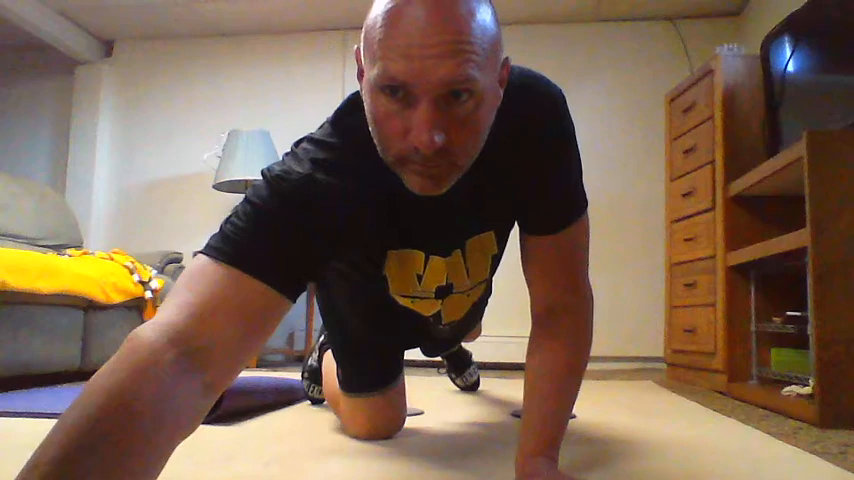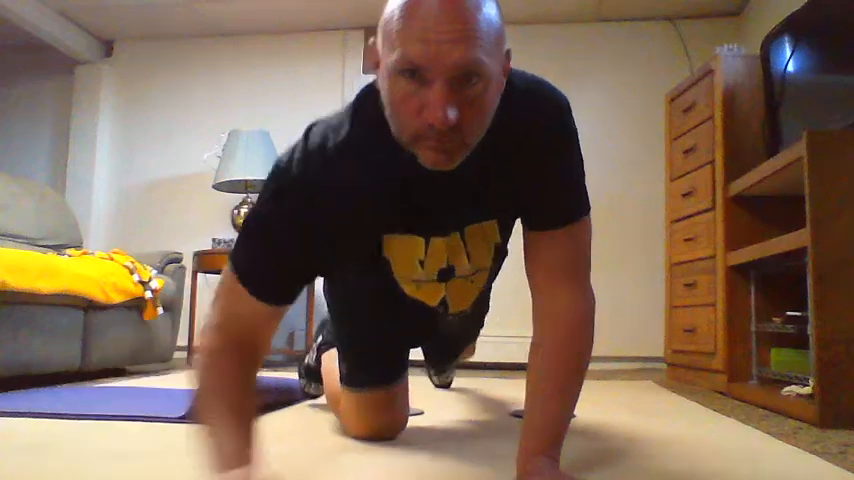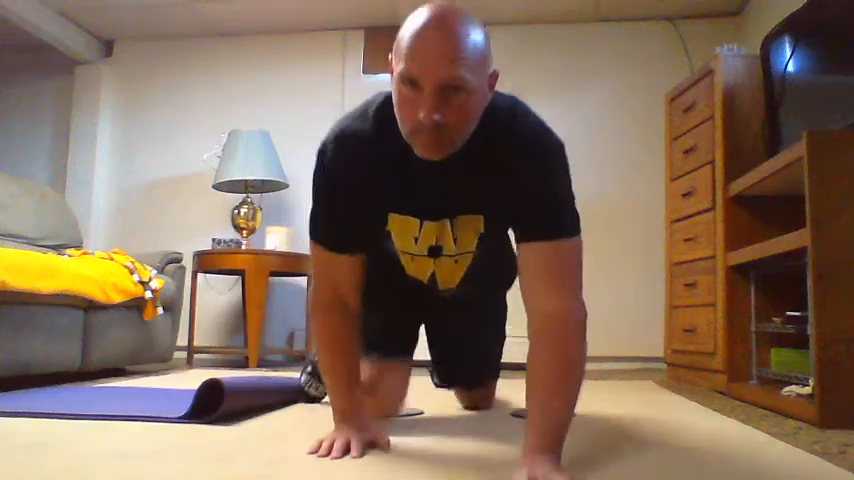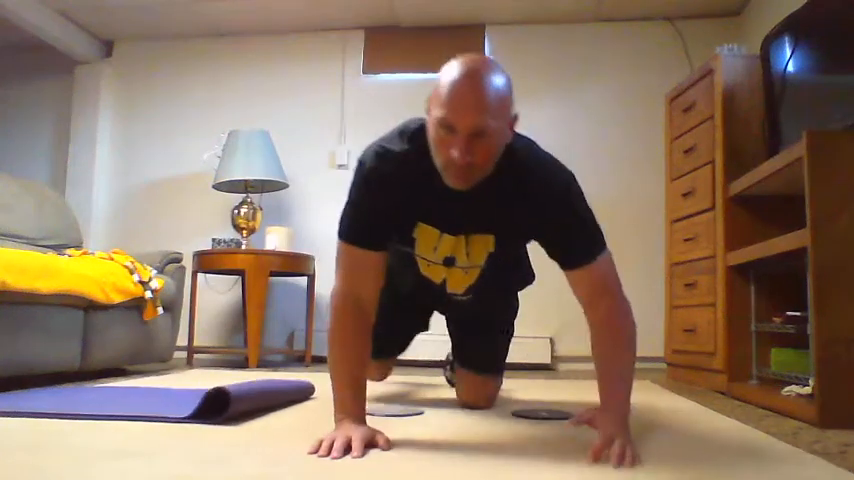
dt=0.4s
person 1, frame 1
left shoulder: (537, 117)
right shoulder: (314, 179)
left elbow: (561, 305)
right elbow: (180, 355)
left hip: (460, 295)
right hip: (364, 296)
left knee: (456, 338)
left ankle: (449, 349)
right ankle: (327, 360)
person 1, frame 2
left shoulder: (540, 121)
right shoulder: (320, 166)
left elbow: (565, 295)
right elbow: (229, 337)
left hip: (464, 290)
right hip: (368, 291)
left knee: (454, 355)
left ankle: (434, 349)
right ankle: (326, 355)
person 1, frame 3
left shoulder: (530, 147)
right shoulder: (347, 147)
left elbow: (557, 305)
right elbow: (334, 294)
right wrist: (348, 419)
left hip: (475, 284)
right hip: (386, 273)
left knee: (476, 400)
right knee: (381, 402)
left ankle: (444, 358)
right ankle: (327, 361)
person 1, frame 4
left shoulder: (547, 183)
right shoulder: (384, 165)
left elbow: (605, 299)
right elbow: (352, 294)
left wrist: (614, 414)
right wrist: (348, 418)
left hip: (489, 288)
right hip: (407, 273)
left knee: (476, 397)
right knee: (375, 368)
left ankle: (464, 360)
